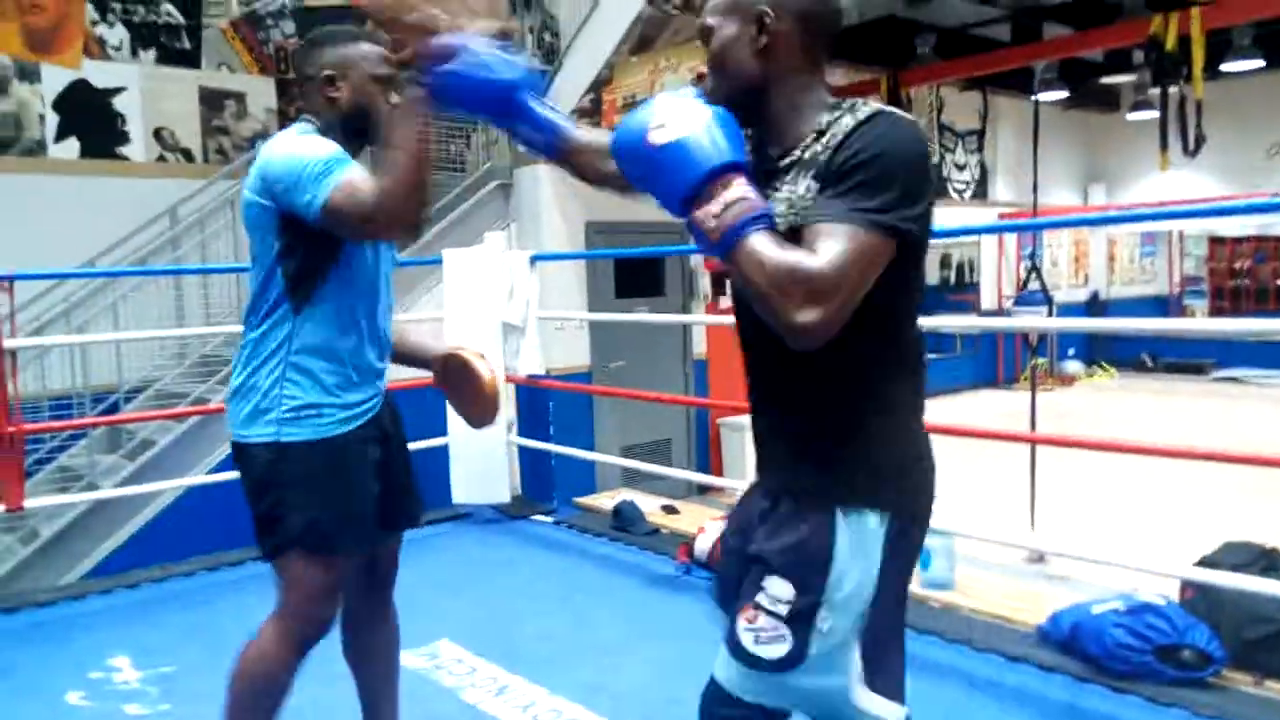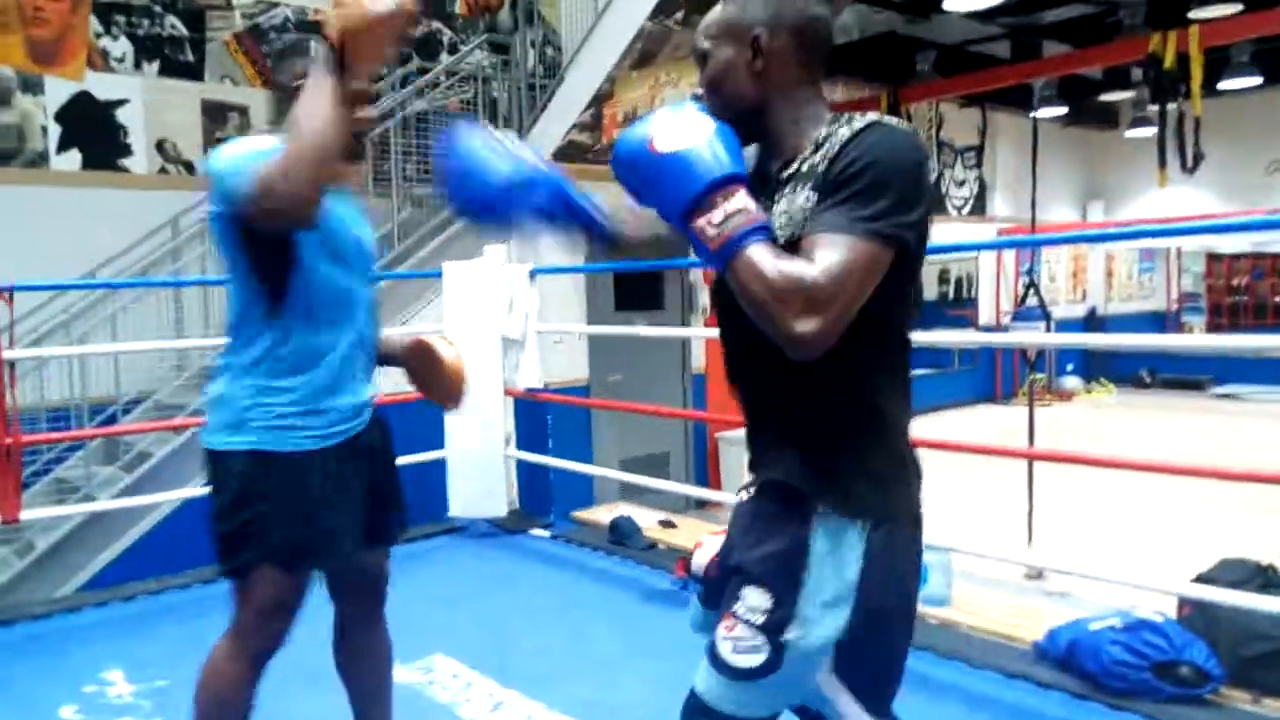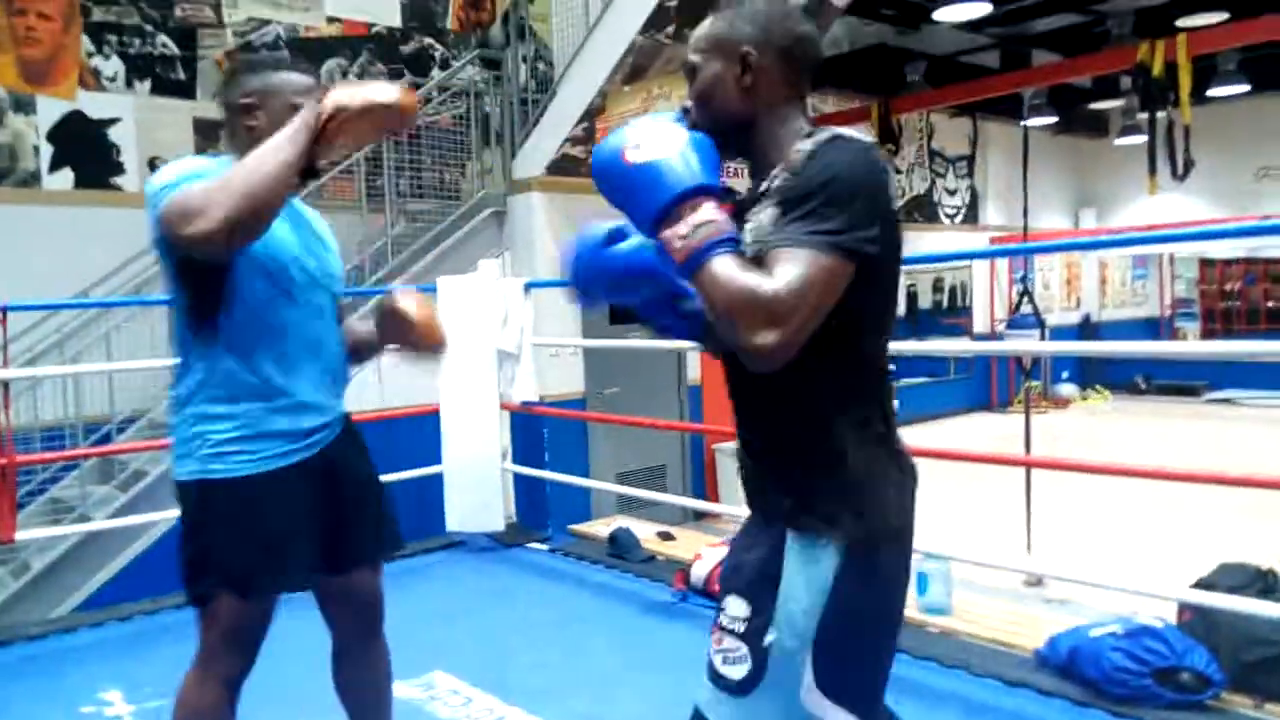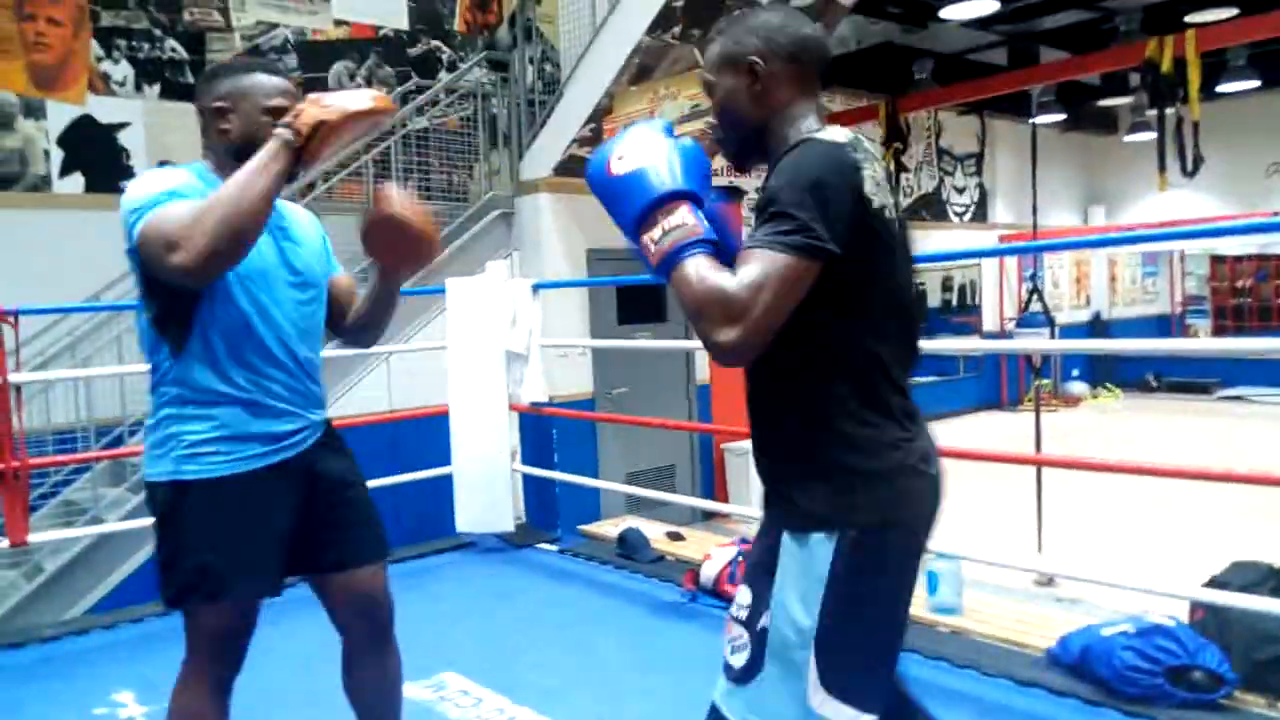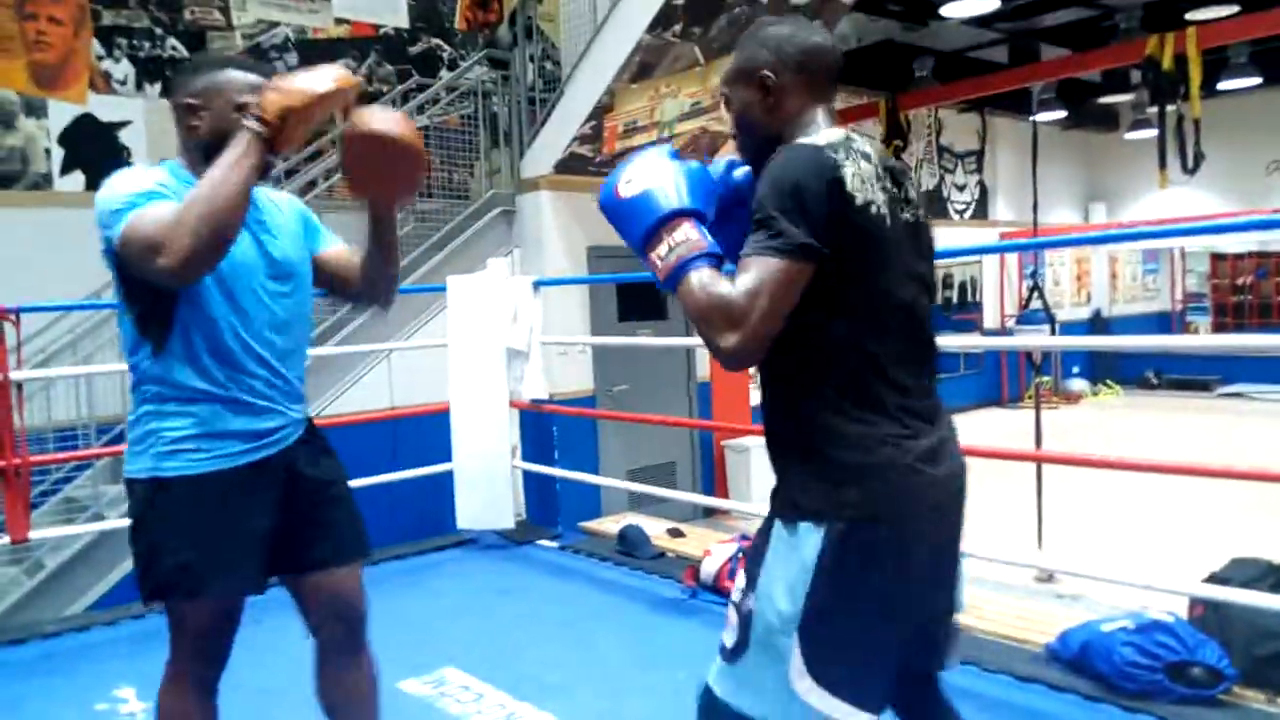
dt=0.1s
person 1, frame 1
left shoulder: (882, 143)
right shoulder: (754, 149)
left elbow: (810, 308)
right elbow: (622, 163)
left wrist: (714, 193)
right wrist: (520, 107)
left hip: (855, 487)
right hip: (799, 476)
person 1, frame 2
left shoulder: (879, 154)
right shoulder: (758, 169)
left elbow: (810, 317)
right elbow: (651, 233)
left wrist: (717, 207)
right wrist: (551, 196)
left hip: (842, 498)
right hip: (789, 485)
person 1, frame 3
left shoulder: (837, 169)
right shoulder: (781, 184)
left elbow: (769, 331)
right elbow: (738, 321)
left wrist: (684, 214)
right wrist: (655, 286)
left hip: (830, 507)
right hip: (828, 495)
person 1, frame 4
left shoulder: (815, 168)
right shoulder: (836, 167)
left elbow: (733, 330)
left wrist: (664, 216)
right wrist: (701, 238)
left hip: (842, 501)
right hip: (874, 484)
person 1, frame 5
left shoulder: (801, 172)
right shoulder: (889, 179)
left elbow: (734, 333)
left wrist: (670, 233)
right wrist: (742, 236)
left hip: (846, 500)
right hip: (922, 481)
person 2, frame 1
left shoulder: (355, 173)
right shoulder: (295, 155)
right elbow: (399, 217)
left wrist: (437, 357)
right wrist: (407, 77)
left hip: (359, 416)
right hip: (296, 422)
left knee: (374, 588)
right knee: (308, 610)
person 2, frame 2
left shoulder: (338, 202)
right shoulder: (250, 161)
right elbow: (291, 199)
left wrist: (401, 351)
right wrist: (335, 69)
left hip: (349, 428)
right hip: (275, 437)
left knee: (365, 597)
right knee: (261, 625)
person 2, frame 3
left shoulder: (310, 221)
right shoulder: (187, 180)
right elbow: (211, 227)
left wrist: (383, 332)
right wrist: (306, 126)
left hip: (327, 445)
right hip: (238, 462)
left knee: (361, 615)
right knee: (228, 650)
person 2, frame 4
left shoulder: (301, 223)
right shoulder: (162, 191)
left elbow: (354, 325)
right elbow: (192, 257)
left wrist: (389, 276)
right wrist: (283, 144)
left hip: (309, 449)
right hip: (212, 466)
left knee: (370, 614)
right knee: (215, 656)
person 2, frame 5
left shoulder: (287, 211)
right shoulder: (137, 190)
left elbow: (373, 289)
right elbow: (180, 256)
left wrist: (381, 210)
right wrist: (252, 133)
left hip: (294, 447)
right hip: (194, 464)
left knee: (344, 620)
right knee: (199, 655)
